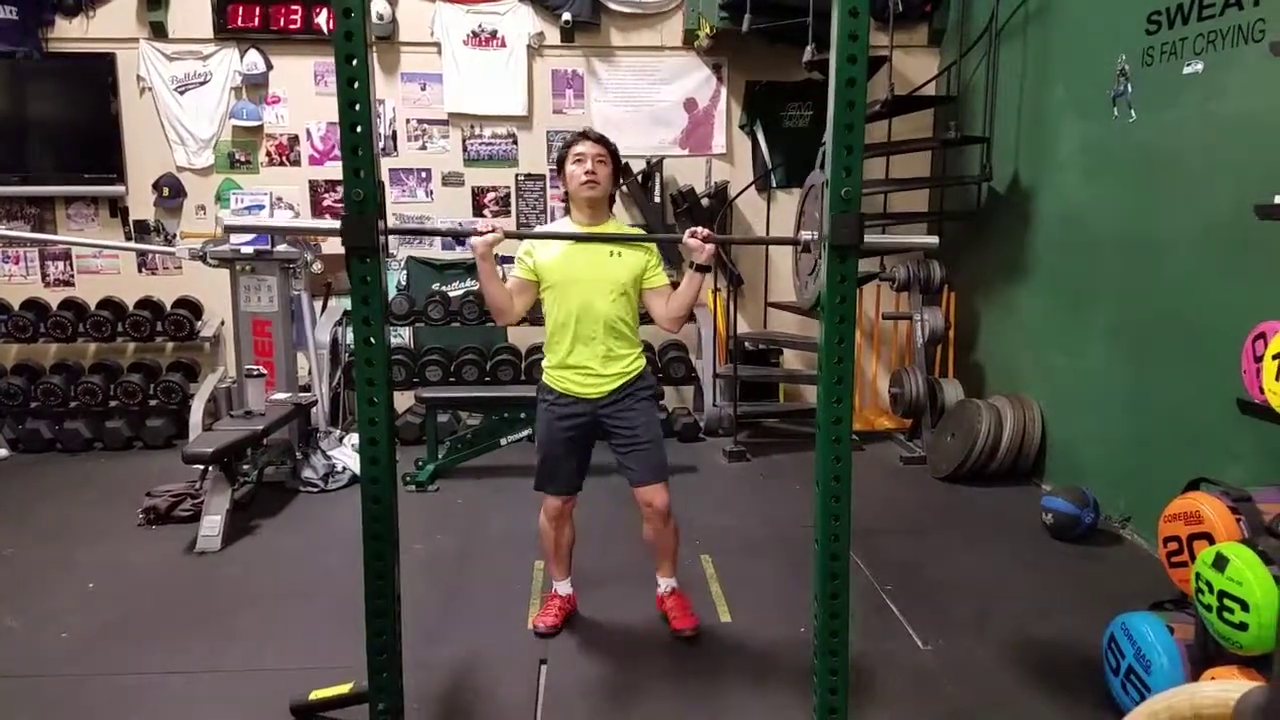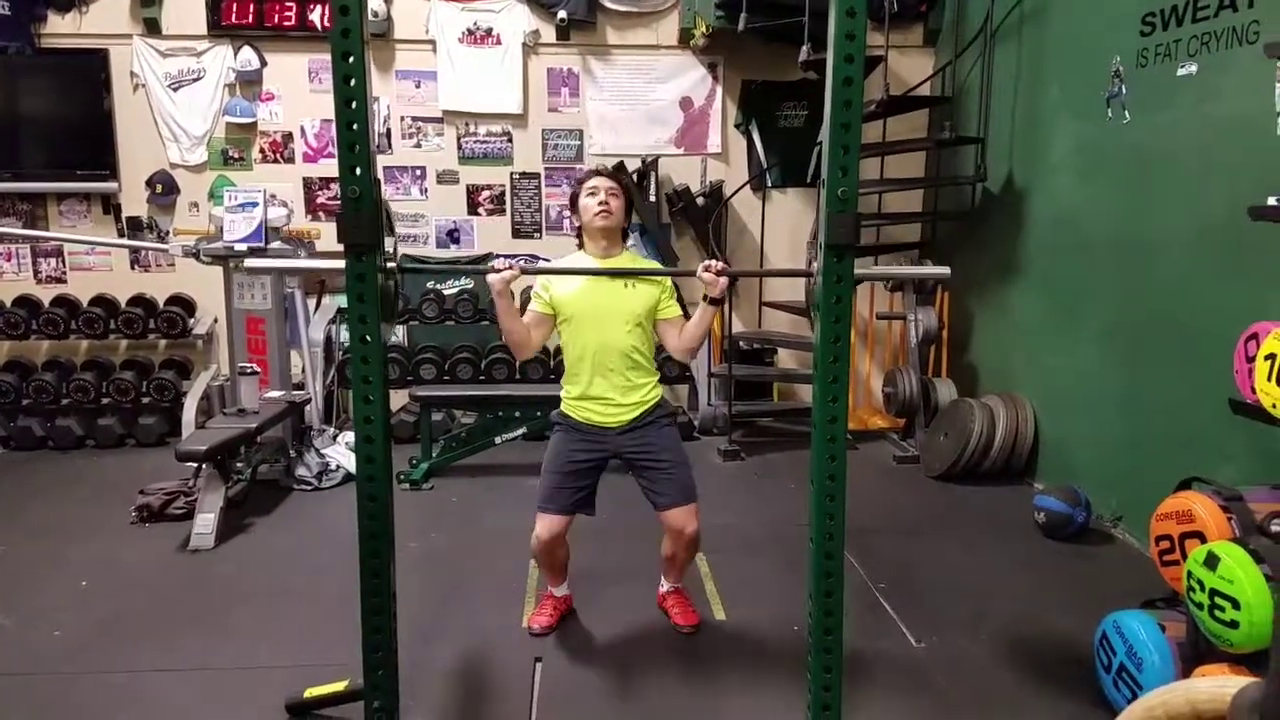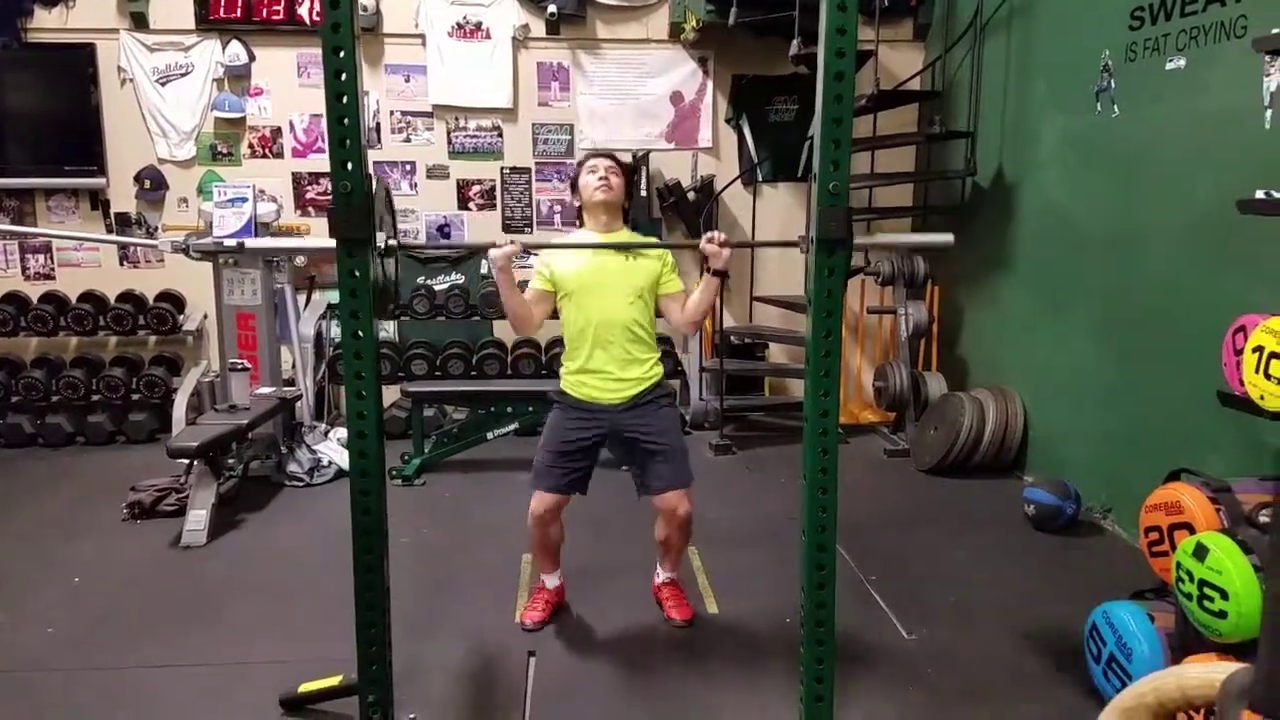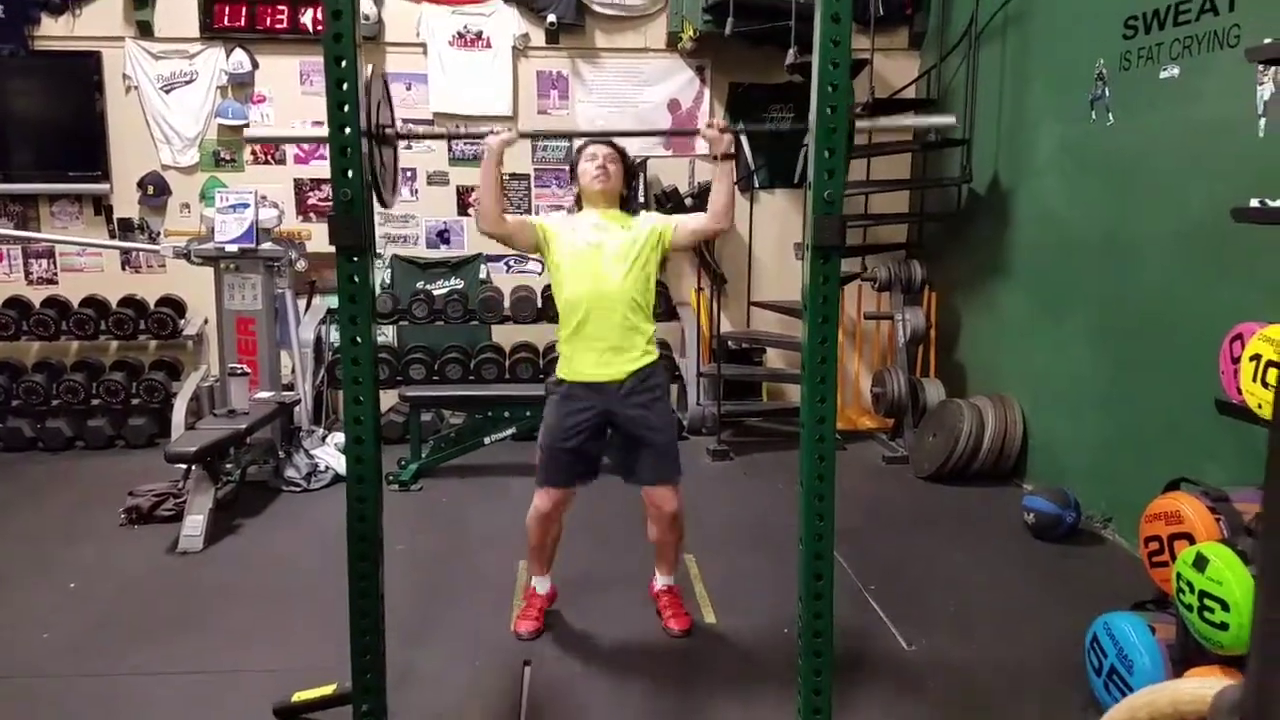
dt=0.3s
person 1, frame 1
left shoulder: (640, 246)
right shoulder: (539, 244)
left elbow: (671, 319)
right elbow: (505, 315)
left wrist: (698, 266)
right wrist: (483, 259)
left hip: (628, 389)
right hip: (562, 394)
left knee: (656, 501)
right knee: (556, 506)
left ankle: (669, 589)
right ankle: (562, 593)
person 1, frame 2
left shoulder: (653, 276)
right shoulder: (554, 277)
left elbow: (683, 348)
right elbow: (523, 348)
left wrist: (712, 299)
right wrist: (500, 295)
left hip: (646, 418)
right hip: (579, 422)
left knee: (685, 527)
right knee: (546, 535)
left ankle: (670, 589)
right ankle: (558, 593)
person 1, frame 3
left shoulder: (654, 254)
right shoulder: (556, 256)
left elbow: (686, 322)
right elbow: (524, 324)
left wrist: (715, 271)
right wrist: (503, 270)
left hip: (645, 396)
right hip: (577, 399)
left knee: (677, 506)
right knee: (543, 507)
left ankle: (665, 580)
right ankle: (550, 584)
person 1, frame 4
left shoulder: (649, 227)
right shoulder: (555, 228)
left elbow: (717, 222)
right elbow: (491, 225)
left wrist: (723, 158)
right wrist: (493, 156)
left hip: (639, 382)
right hip: (576, 384)
left knee: (664, 502)
right knee: (547, 502)
left ankle: (664, 586)
right ankle: (540, 589)
